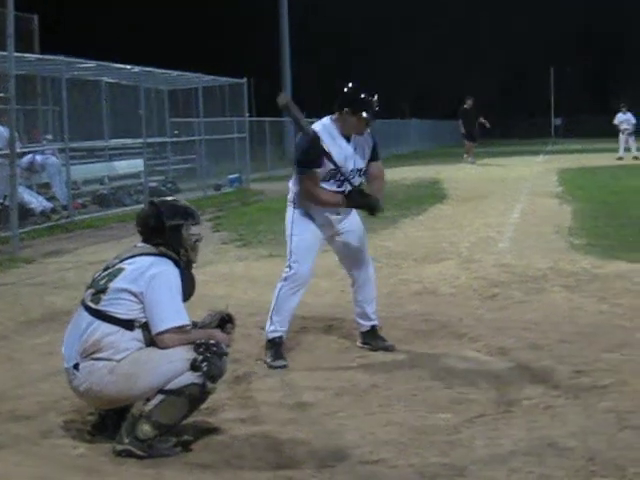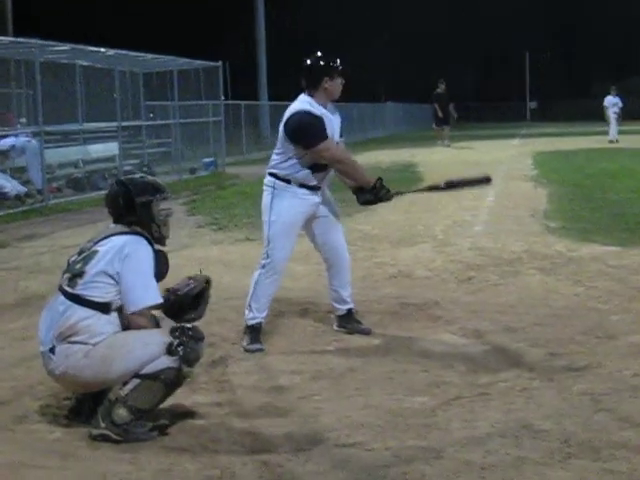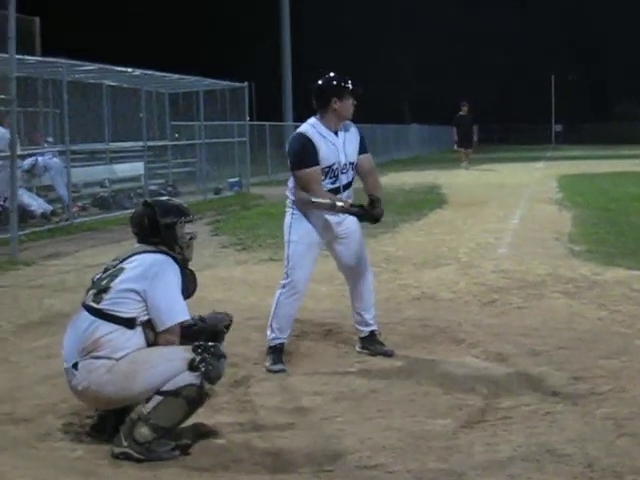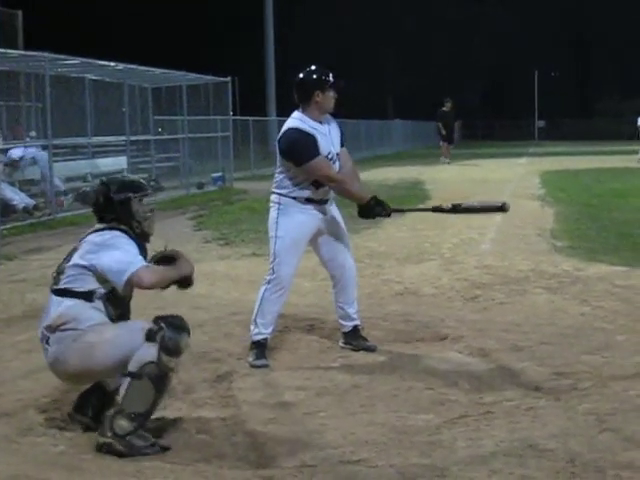
dt=0.7s
person 1, frame 1
left shoulder: (366, 138)
right shoulder: (314, 138)
left elbow: (377, 176)
right elbow: (310, 191)
left wrist: (372, 198)
right wrist: (350, 199)
left hip: (345, 213)
right hip: (308, 211)
left knee: (364, 270)
right knee: (298, 273)
left ankle: (369, 331)
right ankle: (274, 340)
person 1, frame 2
left shoulder: (330, 112)
right shoulder: (303, 116)
left elbow: (341, 156)
right elbow: (337, 160)
left wrist: (358, 187)
right wrist: (373, 184)
left hip: (318, 192)
right hip: (287, 194)
left knee: (338, 254)
right knee: (274, 260)
left ankle: (345, 314)
right ankle: (253, 325)
person 1, frame 3
left shoulder: (353, 132)
right shoulder: (304, 139)
left elbow: (368, 171)
right elbow: (314, 193)
left wrist: (375, 200)
left hip: (343, 214)
right hip: (307, 216)
left knee: (361, 273)
right knee: (295, 280)
left ankle: (367, 335)
right ankle: (275, 345)
person 1, frame 4
left shoulder: (331, 125)
right shoulder: (296, 133)
left elbow: (346, 167)
right elbow: (331, 178)
left wrist: (363, 202)
right wrist: (370, 200)
left hip: (325, 208)
right hip: (293, 211)
left knee: (344, 269)
right knee: (280, 276)
left ankle: (350, 331)
right ankle: (259, 340)
person 2, frame 1
left shoulder: (134, 258)
right shoulder: (161, 267)
right elbow: (168, 338)
left wrist: (201, 327)
right wrist: (211, 335)
right hip: (100, 375)
left knee: (184, 343)
right knee: (210, 357)
left ankle: (114, 416)
right ankle: (139, 436)
person 2, frame 2
left shoulder: (108, 240)
right shoulder: (134, 246)
right elbow: (139, 320)
left wrist: (167, 295)
right wrist: (166, 329)
left hip: (57, 354)
right hip: (76, 358)
left knee: (152, 328)
right knee: (187, 341)
left ankle: (92, 400)
right ankle: (115, 419)
person 2, frame 3
left shoulder: (132, 260)
right shoulder: (161, 264)
right elbow: (169, 338)
left wrist: (201, 324)
left hip: (81, 371)
right hip: (99, 375)
right knee: (209, 359)
left ankle: (116, 416)
right ankle: (138, 438)
person 2, frame 4
left shoulder: (104, 240)
right shoulder: (111, 239)
right elbow: (144, 278)
left wrist: (166, 272)
right wrist: (180, 269)
left hip: (70, 347)
right hip: (72, 347)
left knee: (145, 351)
right knee: (170, 333)
left ankle: (92, 406)
right ankle: (123, 430)
